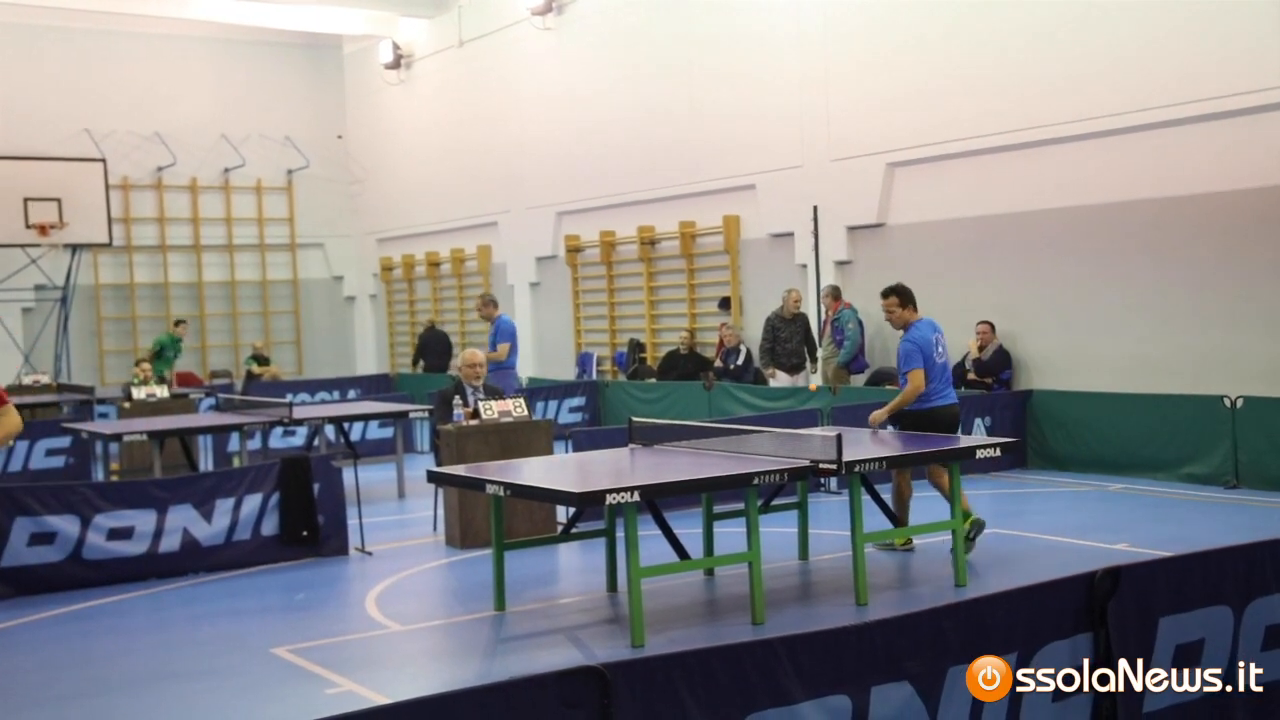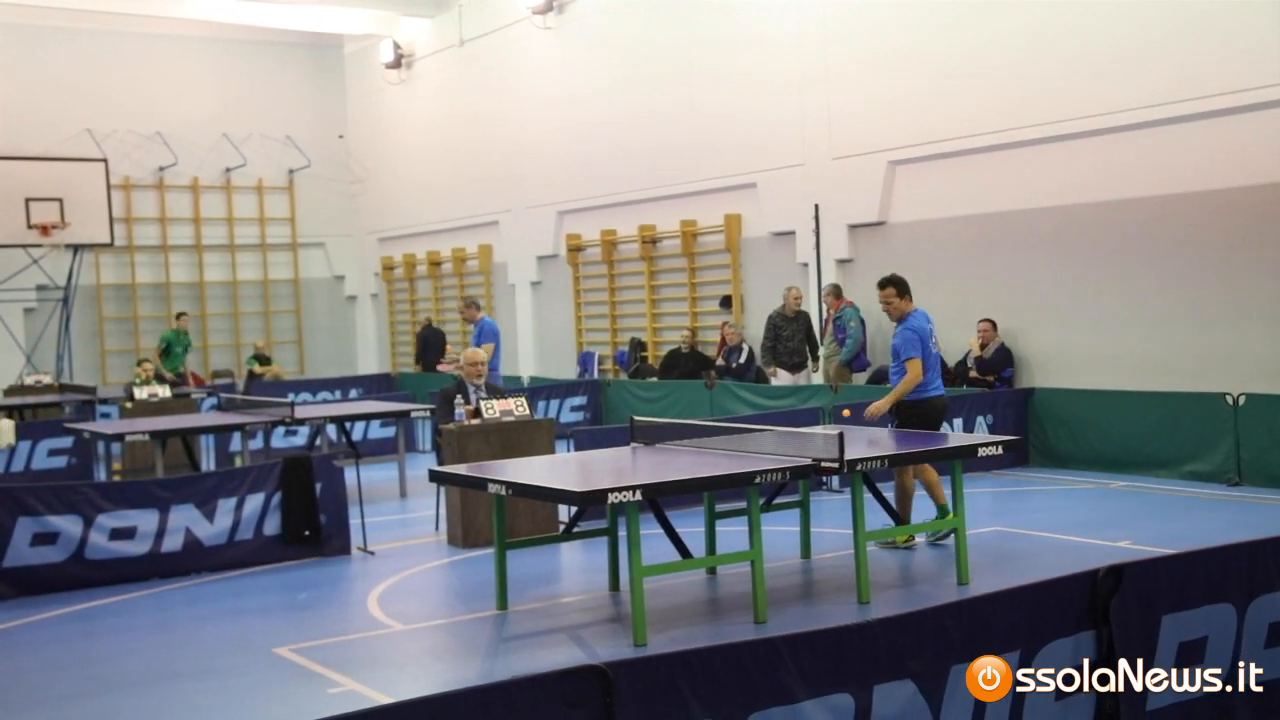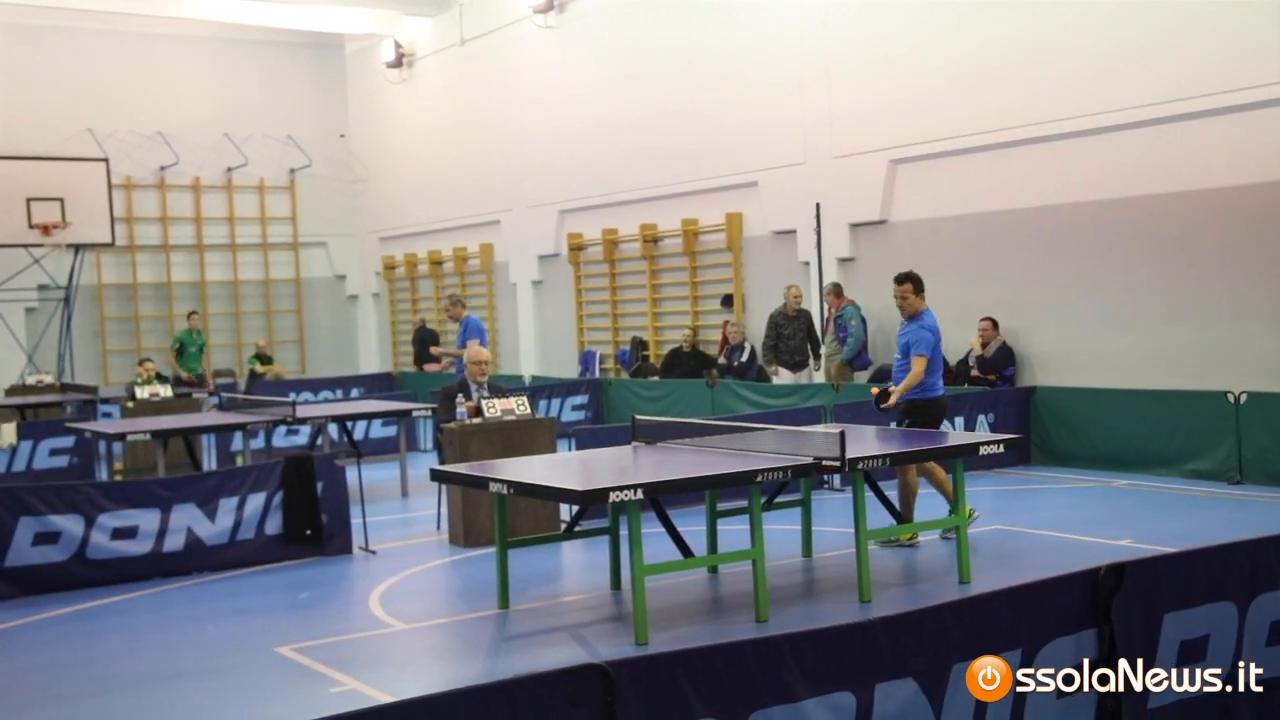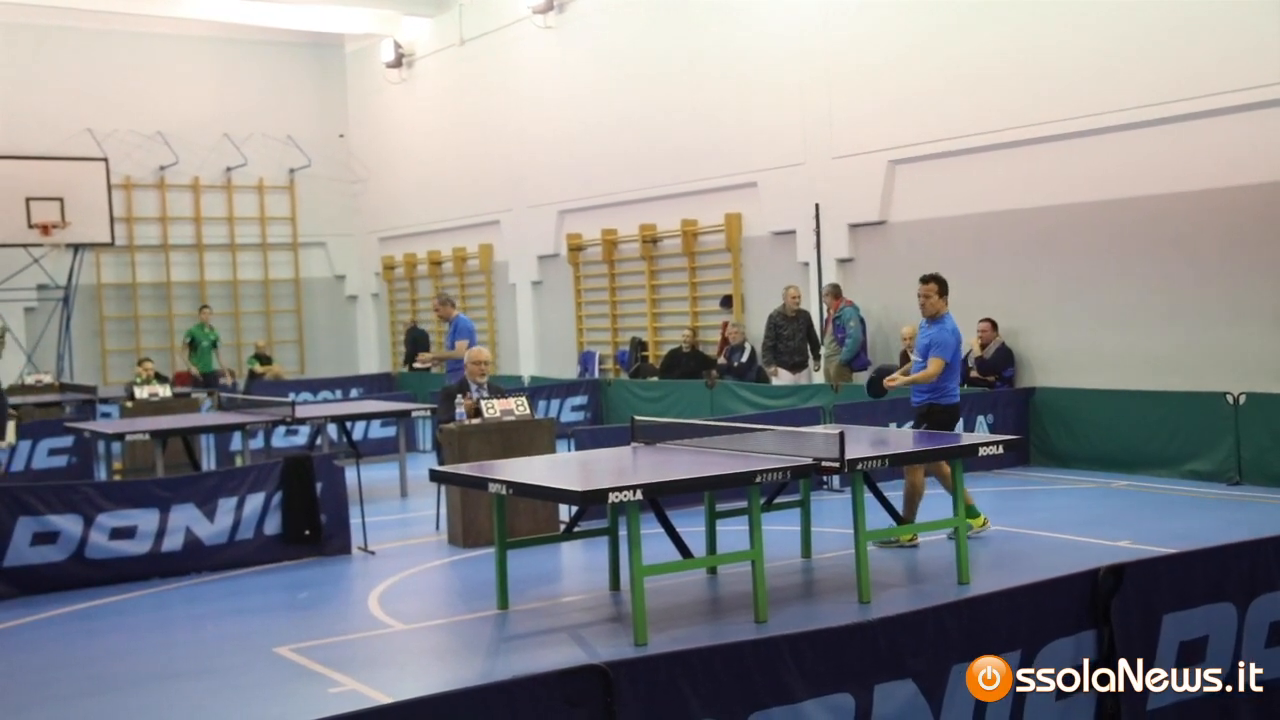
dt=0.2s
person 1, frame 1
left shoulder: (911, 341)
right shoulder: (932, 327)
left elbow: (916, 387)
left wrist: (887, 412)
left hip: (925, 414)
right hip: (949, 409)
left knee: (901, 472)
right knee: (939, 474)
left ankle: (901, 536)
right ankle: (968, 519)
person 1, frame 2
left shoulder: (908, 331)
right shoulder: (922, 317)
left elbow: (914, 375)
left wrist: (888, 402)
left hip: (917, 405)
right hip: (933, 400)
left knee: (902, 465)
right knee: (917, 463)
left ankle: (903, 532)
right ankle: (944, 514)
person 1, frame 3
left shoulder: (922, 328)
right shoulder: (910, 320)
left elbow: (918, 371)
left wrist: (899, 393)
right wrist: (895, 385)
left hip: (921, 403)
right hip: (924, 402)
left knee: (904, 463)
right knee: (921, 462)
left ankle: (906, 530)
right ankle: (959, 509)
person 1, frame 4
left shoulder: (944, 331)
right shoulder: (927, 325)
left elbow: (932, 372)
left wrist: (904, 381)
right wrist: (901, 373)
left hip: (938, 407)
right hip: (932, 405)
left knee: (913, 465)
right knee: (936, 464)
left ankle: (906, 531)
right ankle: (974, 517)
